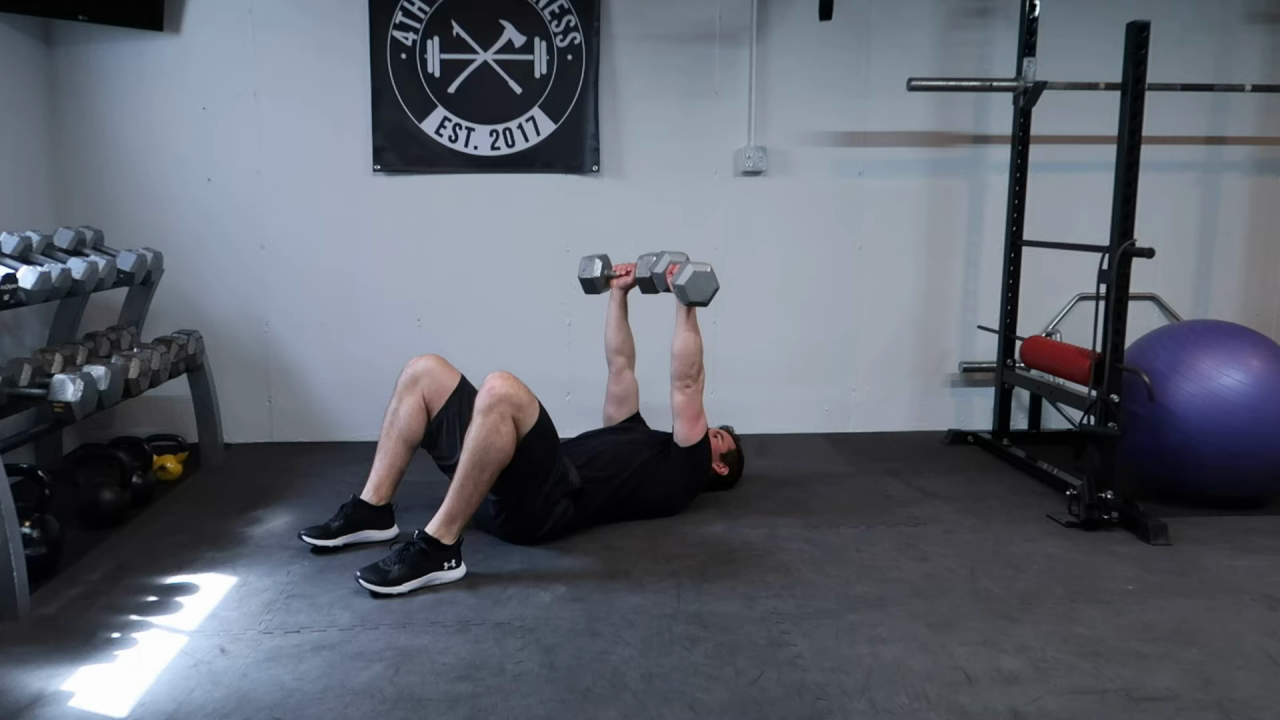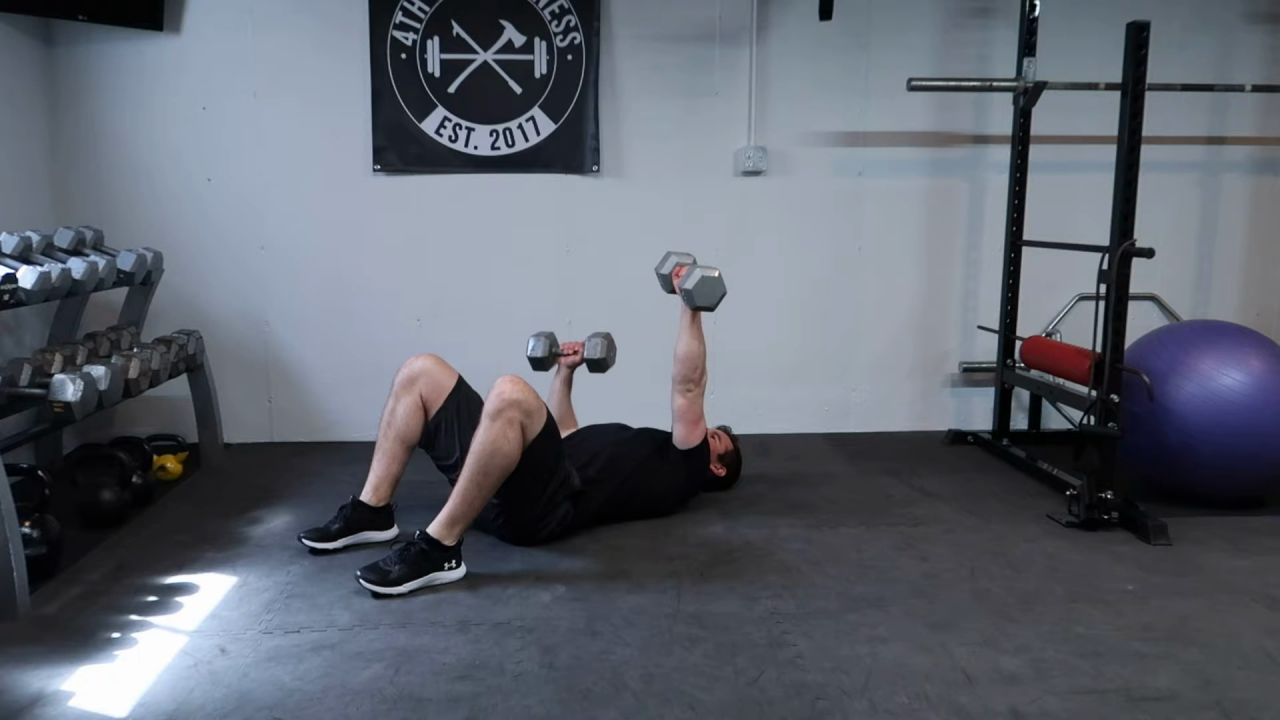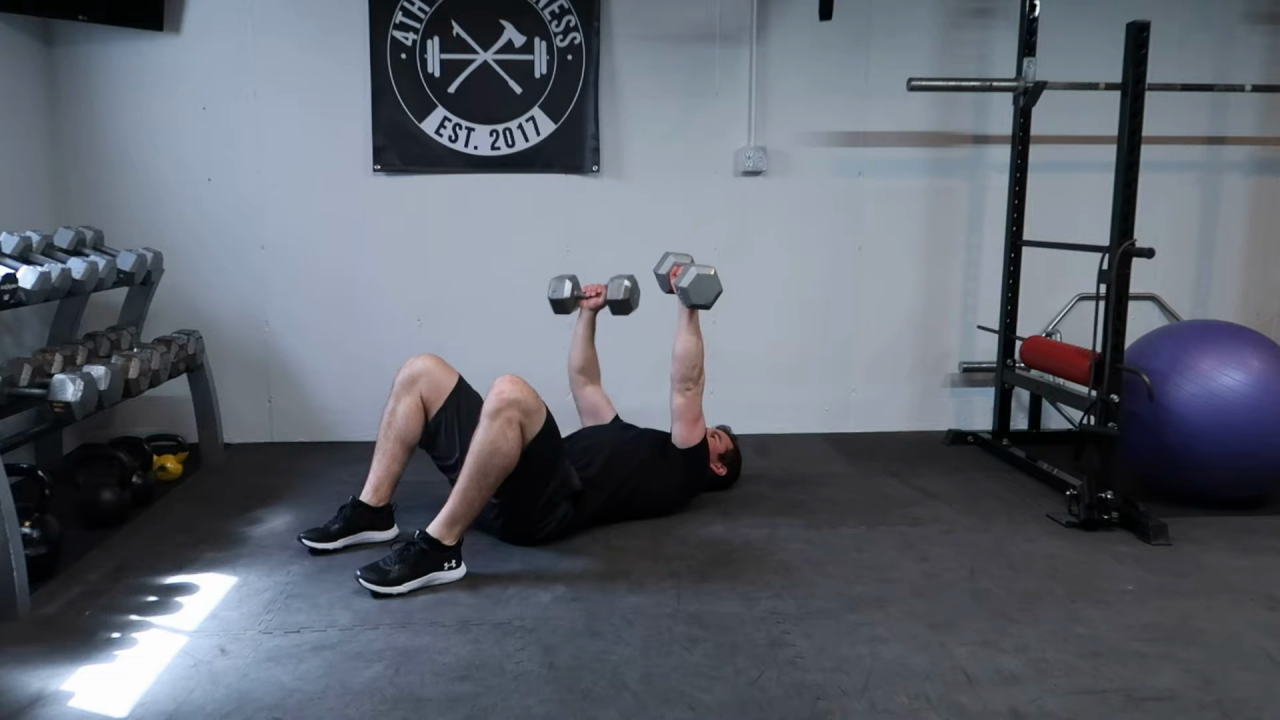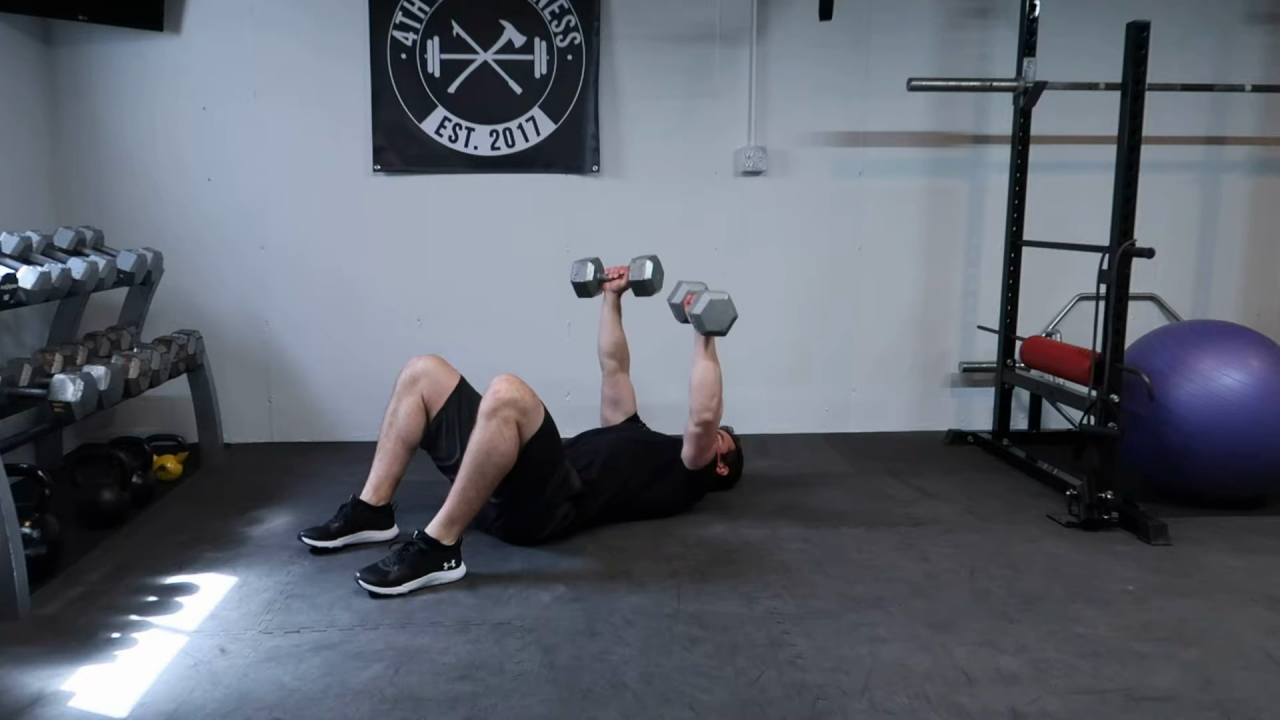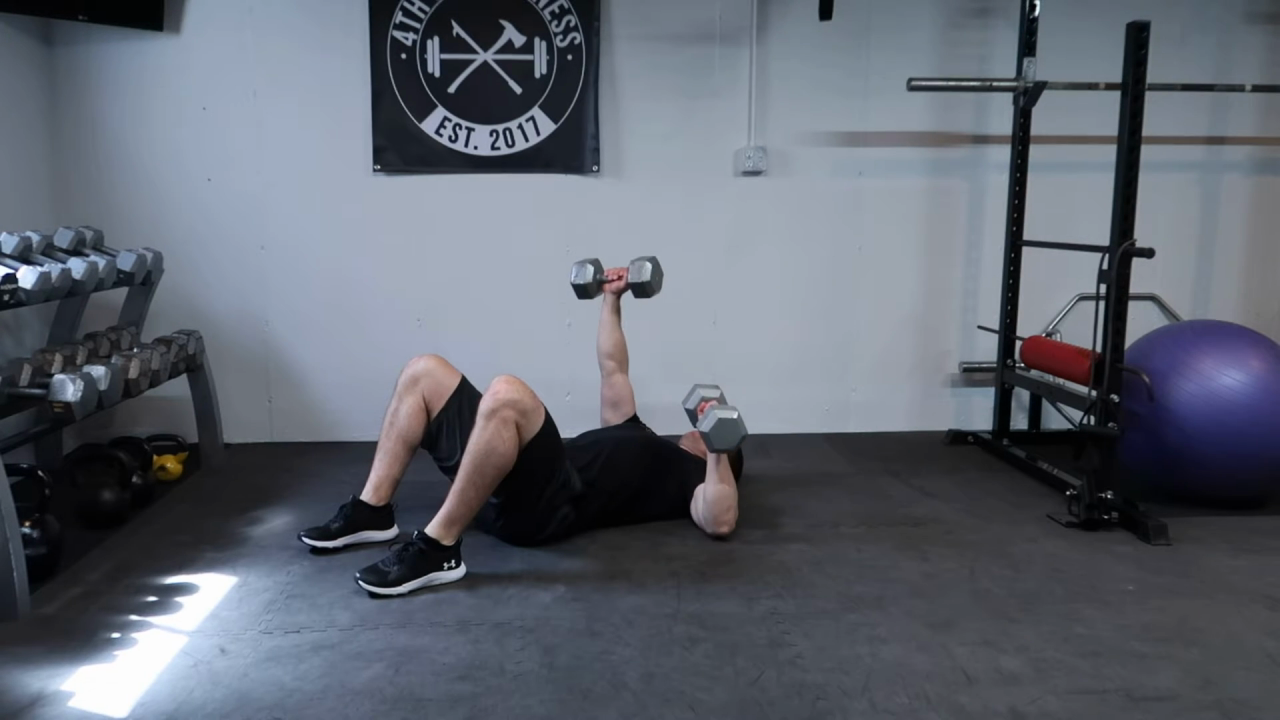
dt=1s
person 1, frame 1
left shoulder: (684, 469)
right shoulder: (641, 440)
left elbow: (686, 385)
right elbow: (621, 367)
left wrist: (686, 305)
right wrist: (618, 296)
left hip: (546, 500)
right hip: (505, 488)
left knee: (502, 388)
right knee: (425, 371)
left ankle: (438, 546)
right ankle: (372, 510)
person 1, frame 2
left shoulder: (682, 469)
right shoulder: (641, 446)
left elbow: (688, 389)
right elbow: (561, 435)
left wrist: (690, 308)
right wrist: (564, 374)
left hip: (544, 502)
right hip: (501, 489)
left knee: (510, 393)
right knee: (422, 372)
left ankle: (438, 548)
right ankle: (372, 511)
person 1, frame 3
left shoulder: (683, 470)
right shoulder: (634, 442)
left elbow: (687, 388)
right elbow: (584, 382)
left wrist: (688, 308)
right wrist: (588, 315)
left hip: (546, 503)
right hip: (501, 489)
left knee: (510, 393)
right knee: (422, 371)
left ankle: (439, 546)
right ankle: (371, 511)
person 1, frame 4
left shoulder: (687, 473)
right shoulder: (639, 438)
left elbow: (704, 417)
right elbow: (614, 370)
left wrist: (704, 338)
right wrist: (612, 299)
left hip: (546, 503)
right hip: (502, 489)
left knee: (506, 392)
right knee: (424, 371)
left ankle: (438, 546)
right ankle: (371, 510)
person 1, frame 5
left shoulder: (690, 474)
right shoulder: (638, 436)
left elbow: (720, 523)
right elbow: (613, 370)
left wrist: (717, 447)
right wrist: (612, 300)
left hip: (545, 504)
right hip: (501, 490)
left knee: (506, 394)
right knee: (425, 371)
left ankle: (437, 547)
right ankle: (372, 510)
